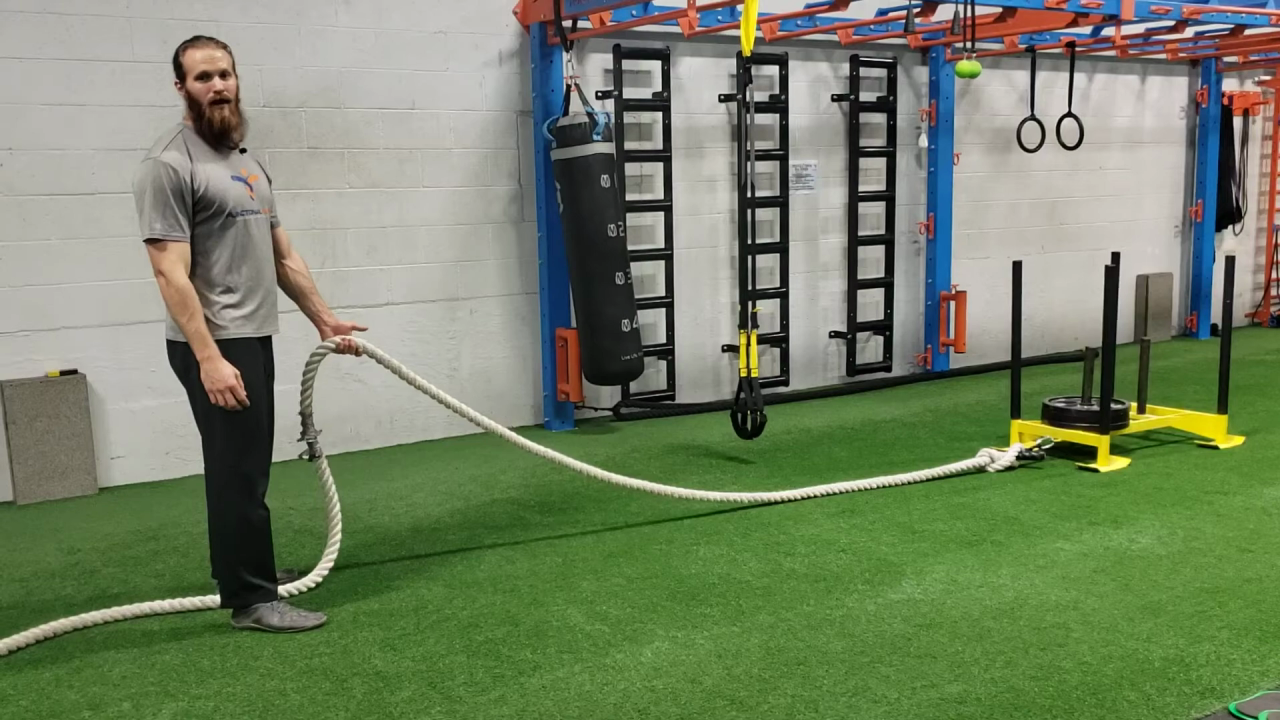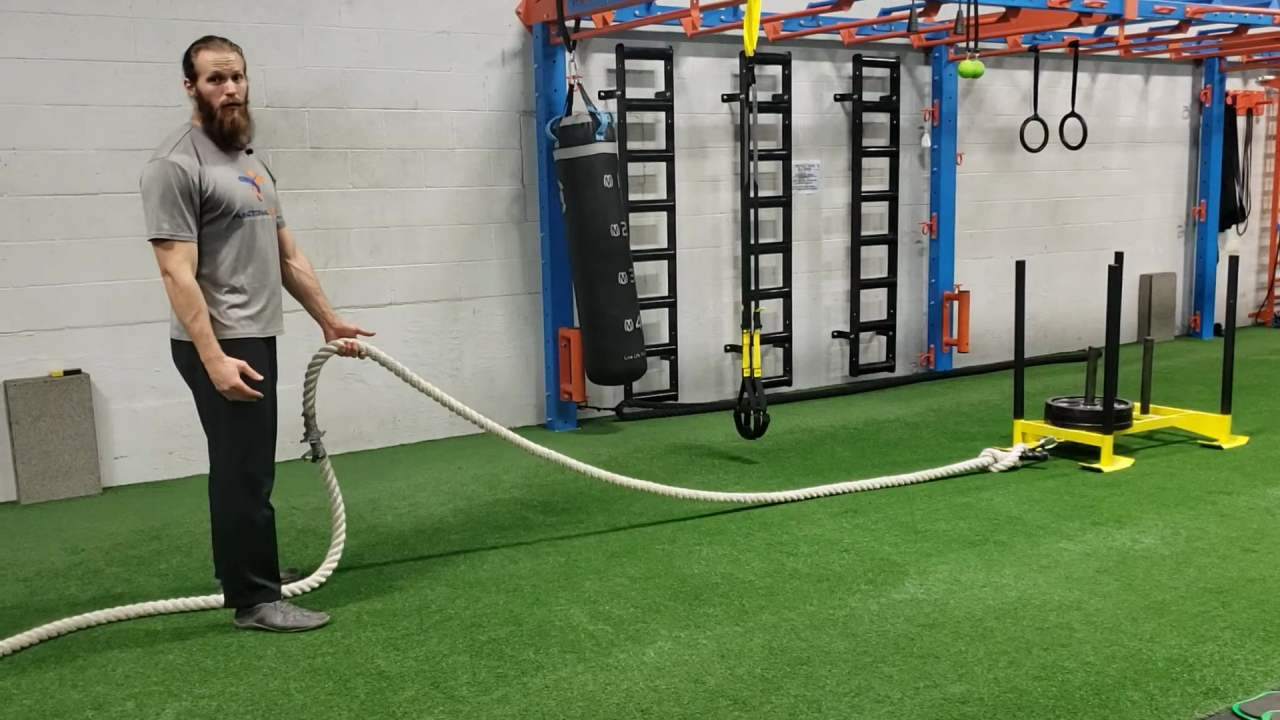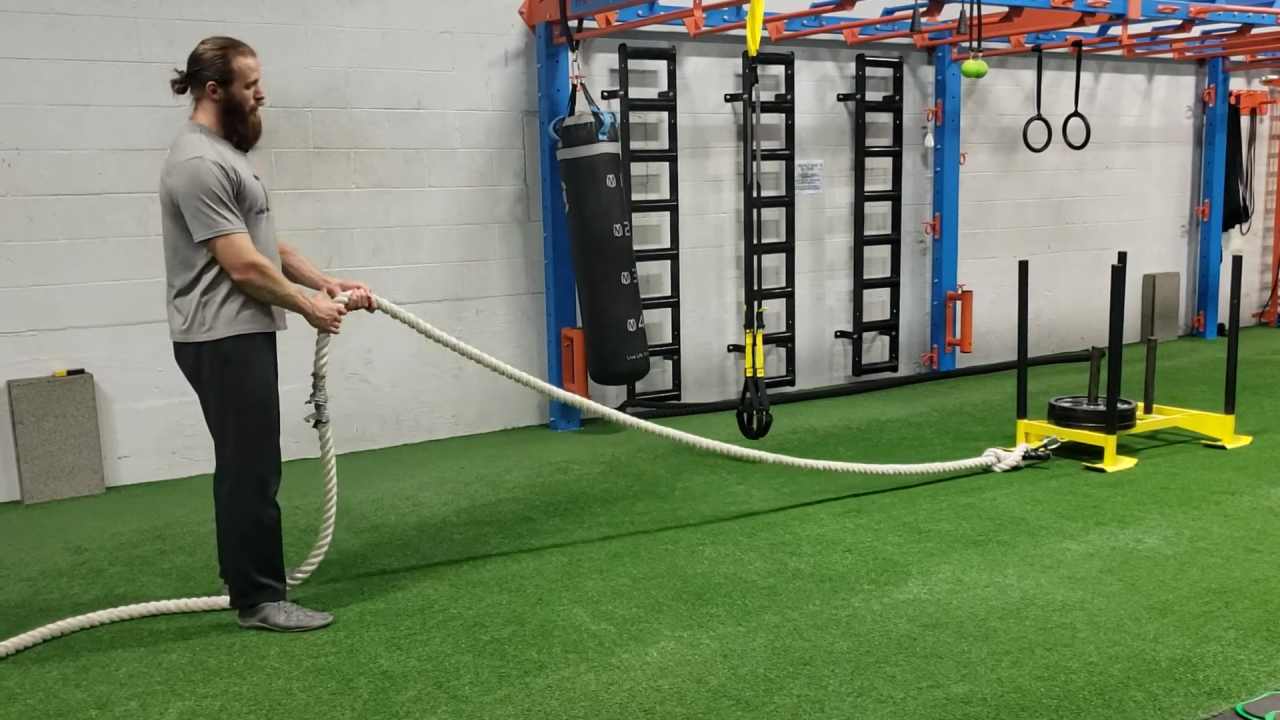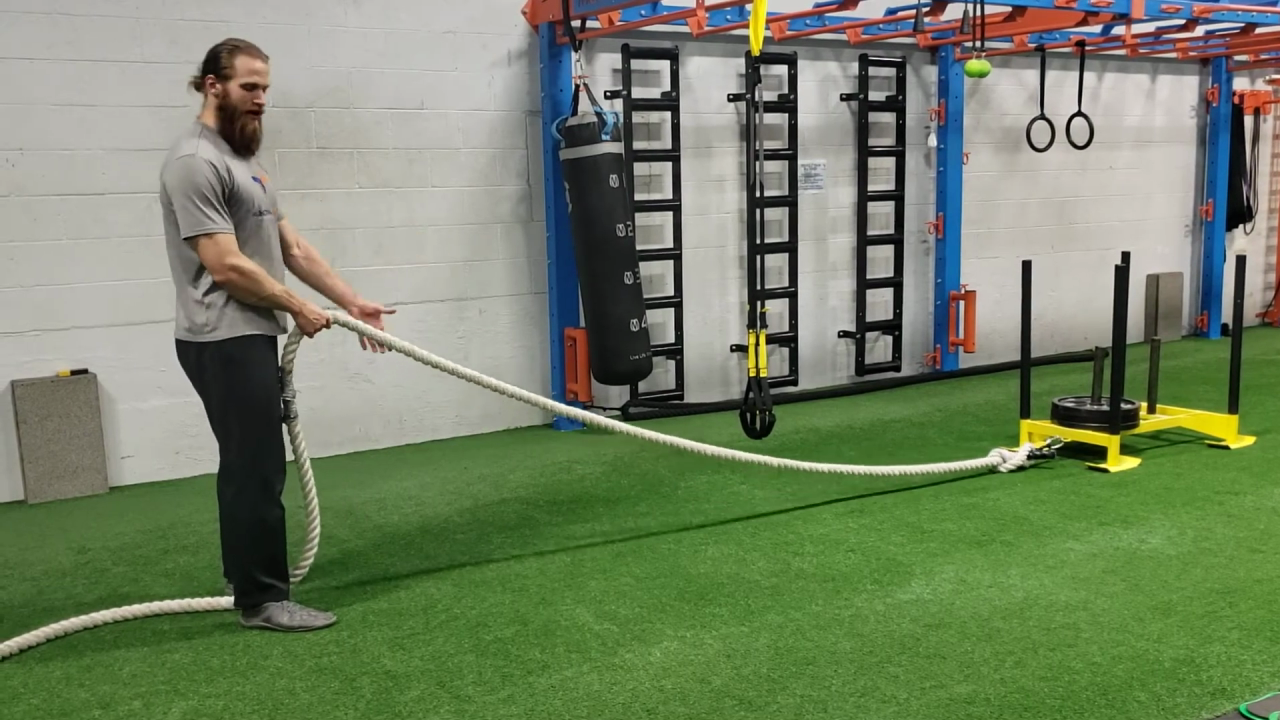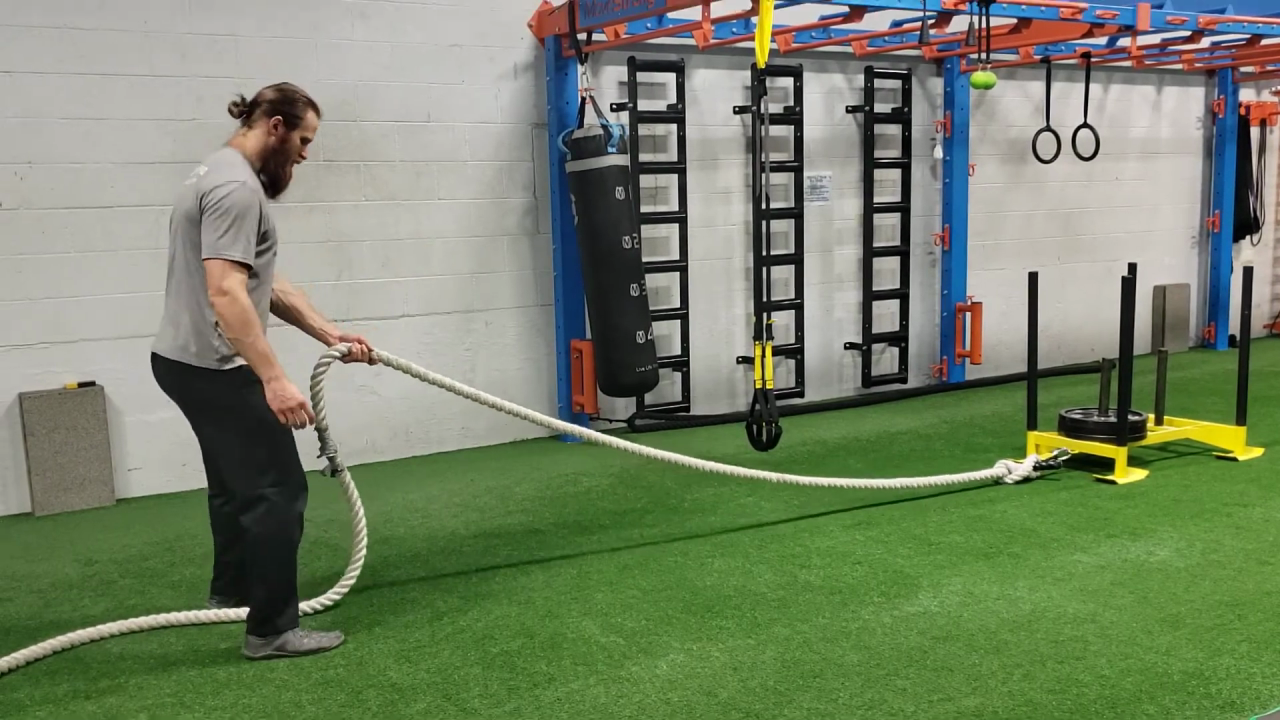
dt=1s
person 1, frame 1
left shoulder: (246, 161)
right shoulder: (170, 164)
left elbow: (282, 255)
right elbow: (172, 272)
left wrist: (325, 319)
right wrist: (209, 357)
left hip: (254, 337)
right hip: (216, 345)
left knee: (246, 465)
right knee: (239, 469)
left ankle: (241, 568)
right ankle: (251, 599)
person 1, frame 2
left shoulder: (251, 159)
right shoulder: (177, 165)
left elbow: (287, 255)
right elbow: (178, 271)
left wrist: (329, 320)
right wrist: (214, 357)
left hip: (257, 337)
right hip: (219, 344)
left knee: (245, 466)
right knee: (244, 469)
left ankle: (243, 568)
right ankle: (254, 599)
person 1, frame 3
left shoulder: (222, 153)
right shoulder: (199, 163)
left elbow: (267, 245)
right elbow: (244, 265)
left wrist: (326, 282)
right wrist: (308, 308)
left hip: (237, 335)
right hip: (223, 339)
left knee: (244, 463)
right knee: (252, 467)
left ankle: (244, 572)
right ankle: (258, 598)
person 1, frame 4
left shoulder: (242, 160)
right shoulder: (195, 162)
left elbow: (292, 248)
right elbow: (226, 266)
left wrist: (350, 301)
right wrist: (297, 308)
left hip: (248, 336)
right hip: (225, 342)
left knee: (248, 465)
right knee: (255, 468)
left ankle: (245, 576)
right ankle: (261, 599)
person 1, frame 5
left shoulder: (221, 175)
right shoulder: (236, 187)
left elbow: (267, 283)
right elbow: (226, 294)
left wrist: (330, 334)
right wrist: (275, 380)
left hip: (184, 358)
right hip: (213, 365)
left knee: (235, 481)
right knee: (276, 489)
left ankle: (232, 586)
right ankle: (272, 628)
